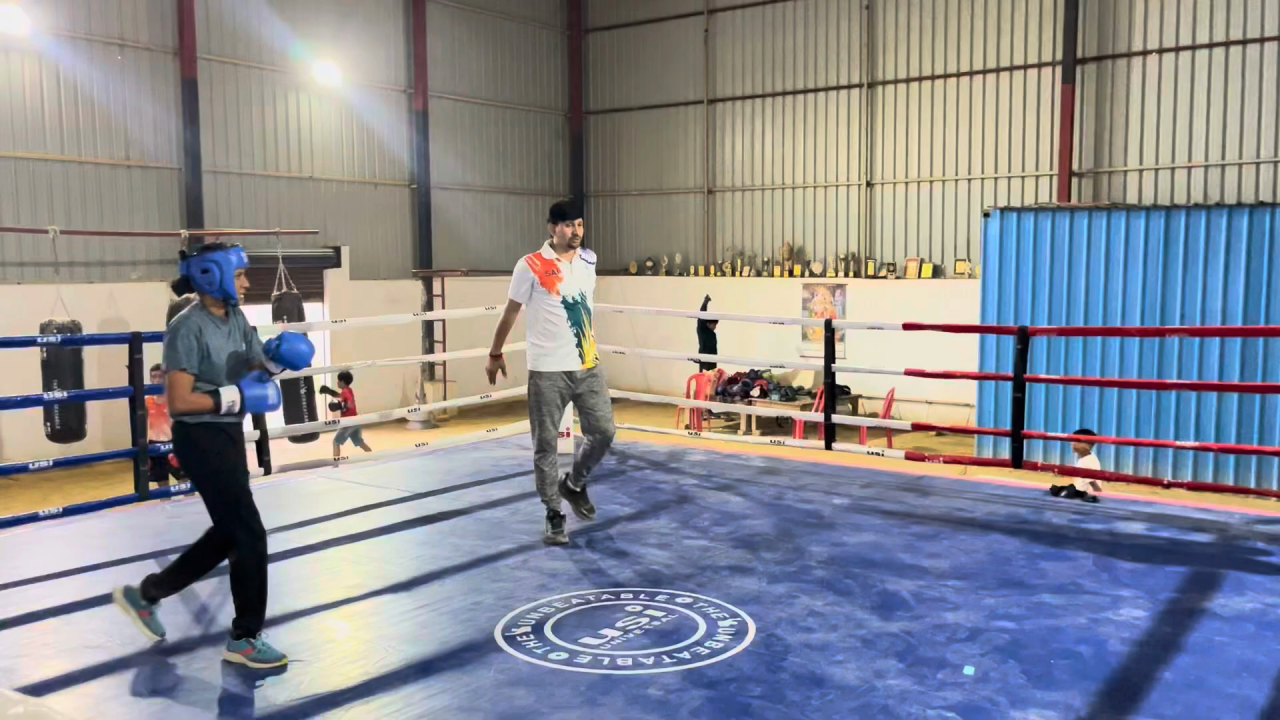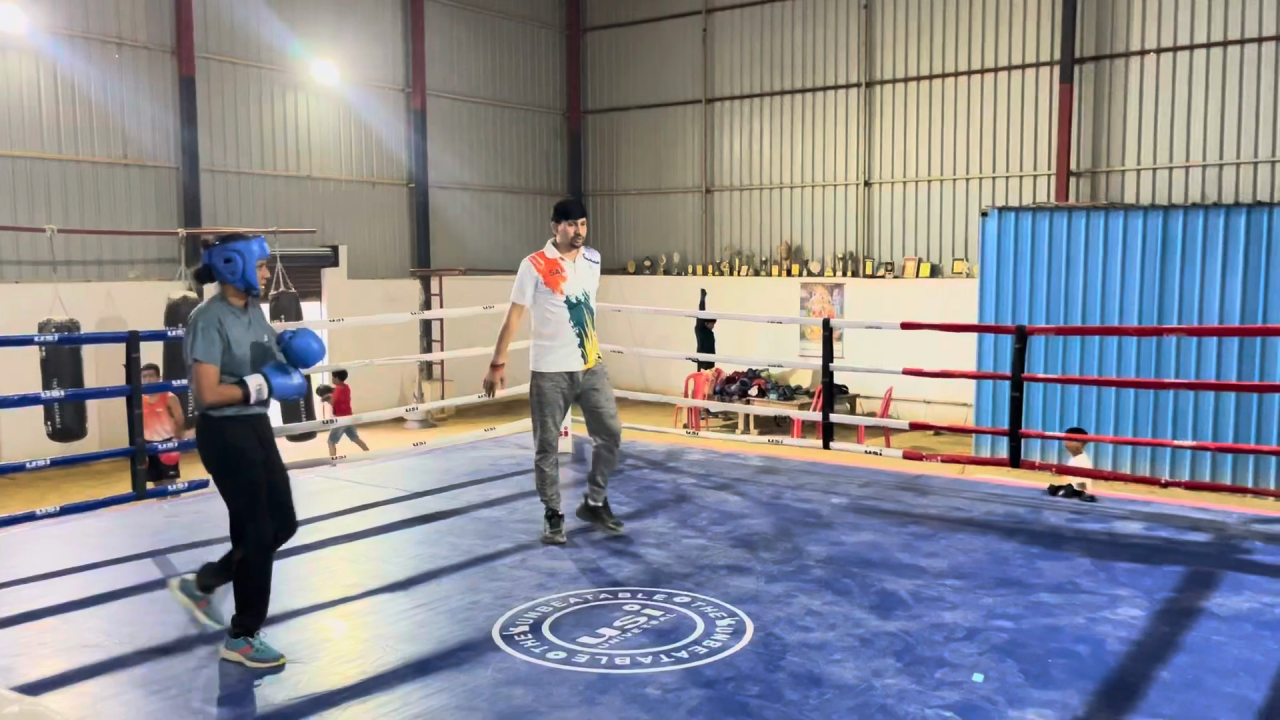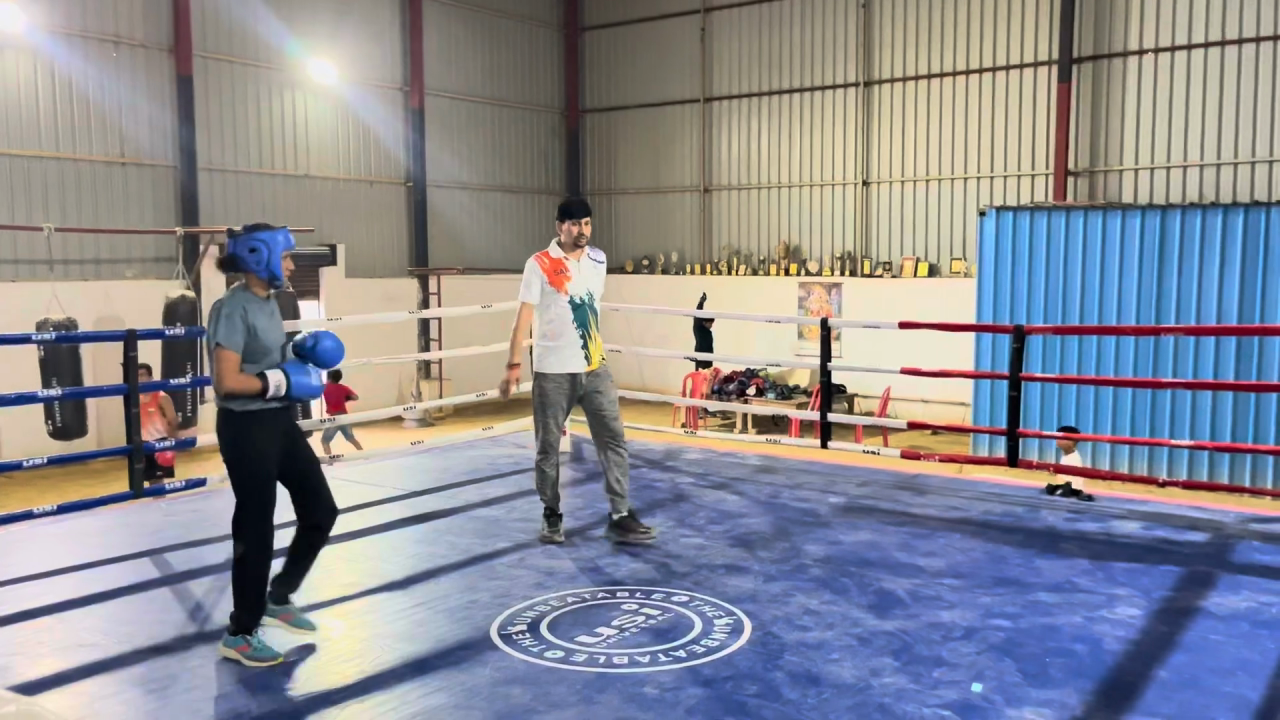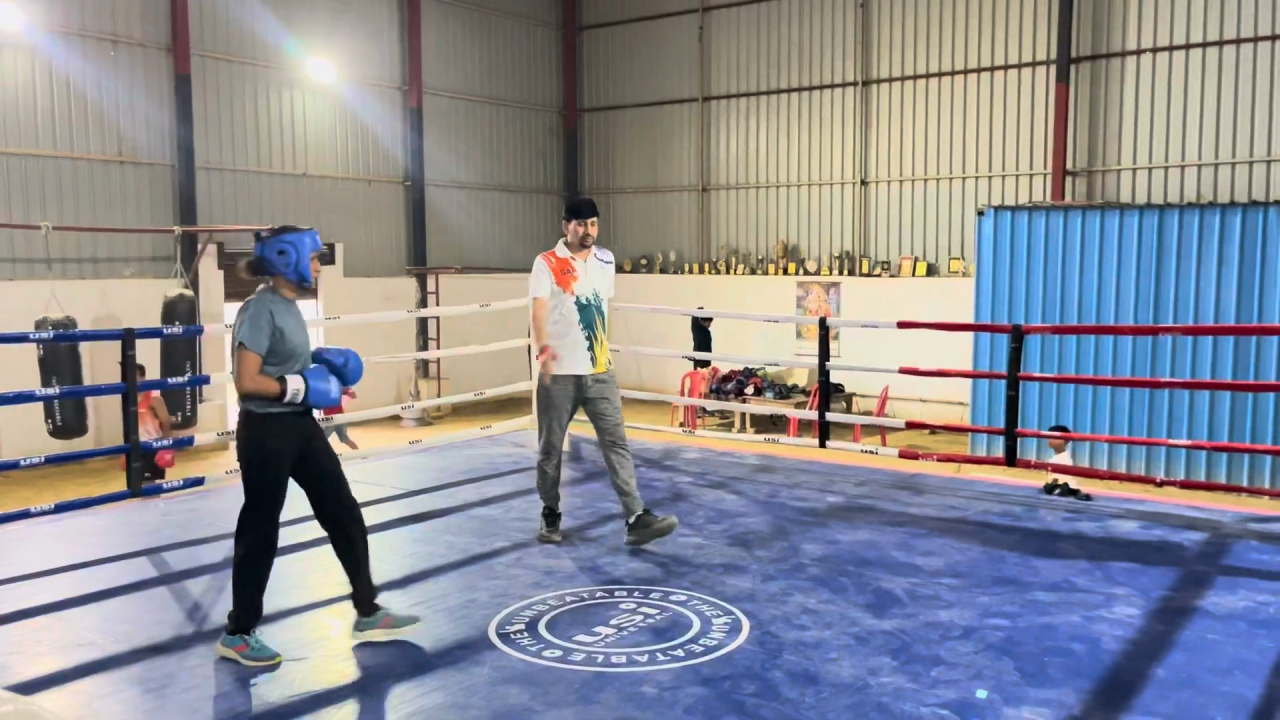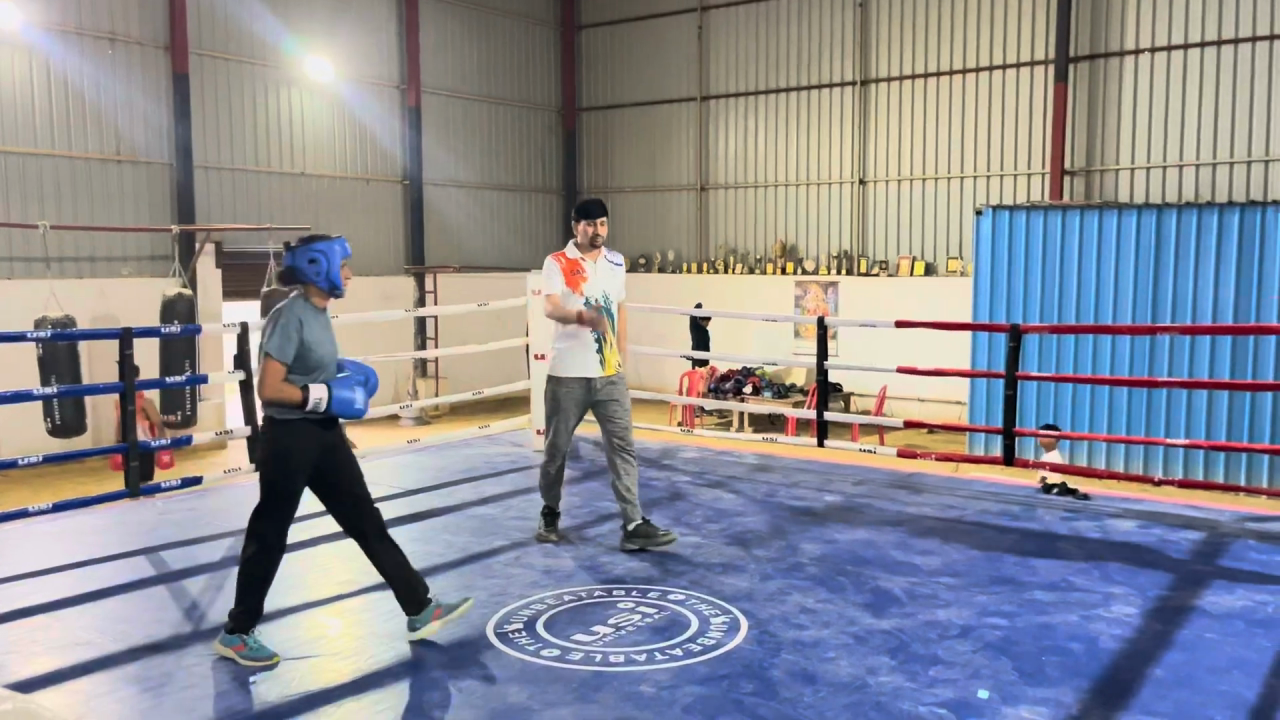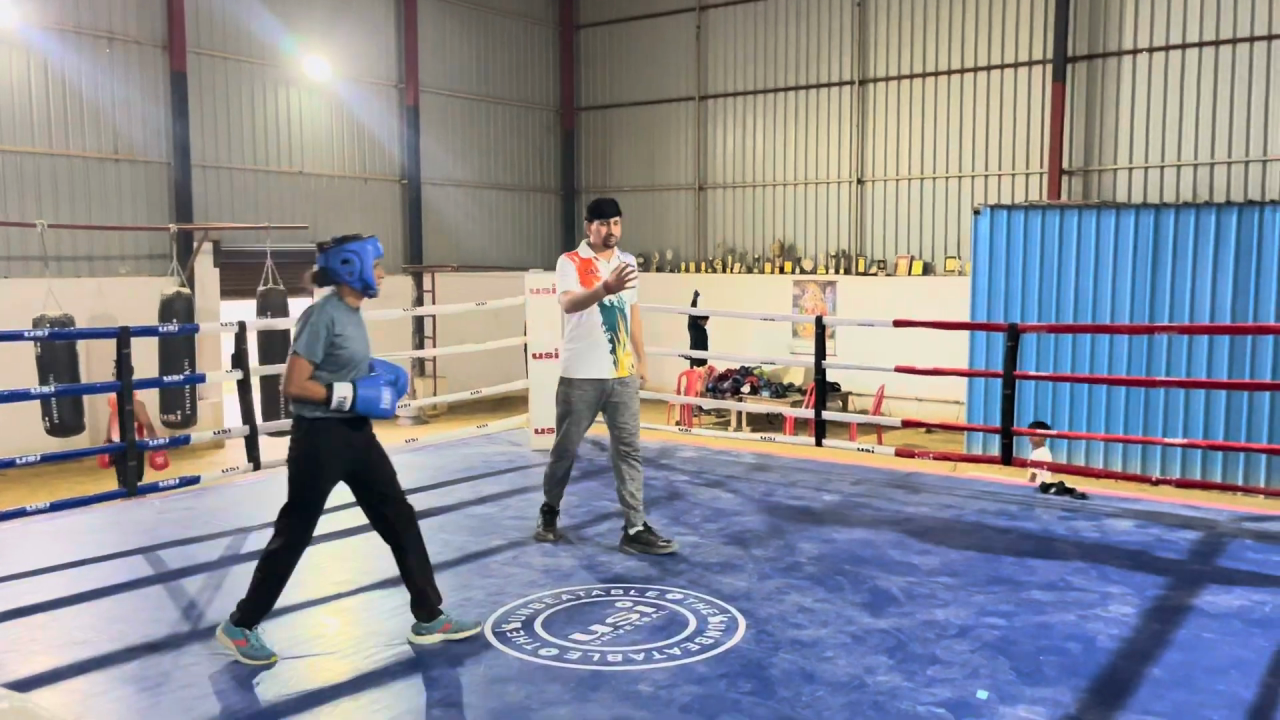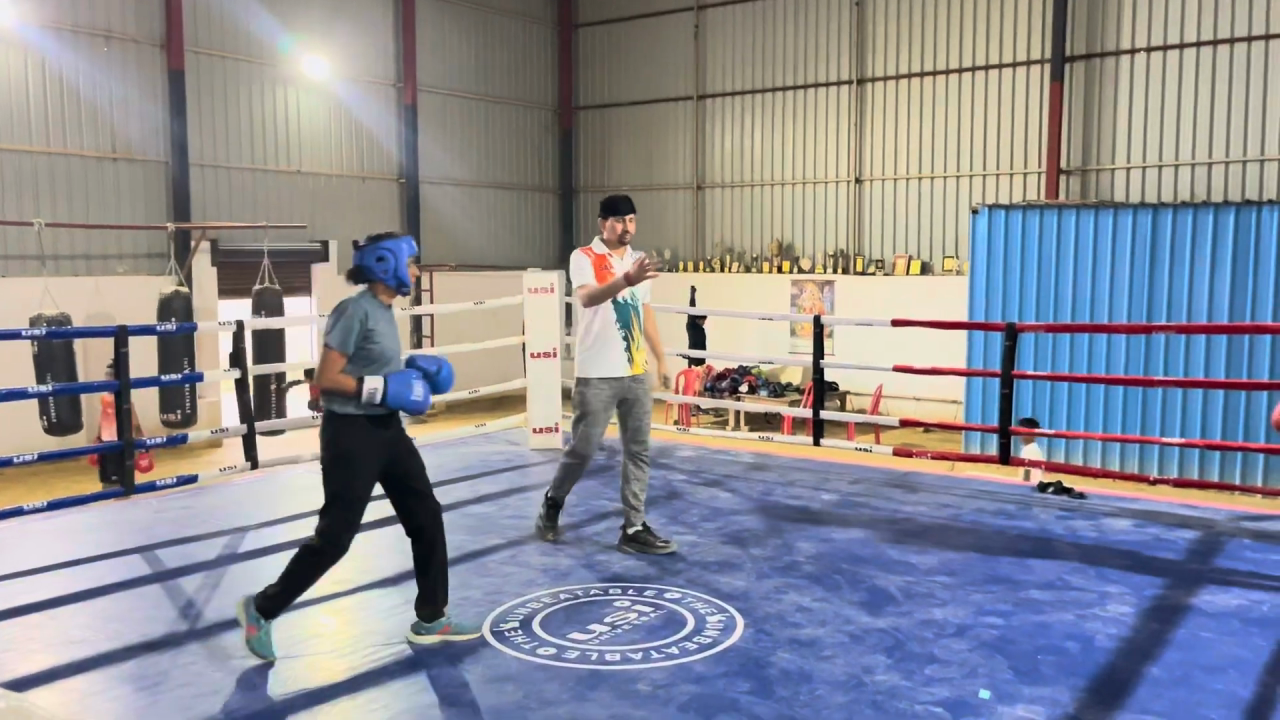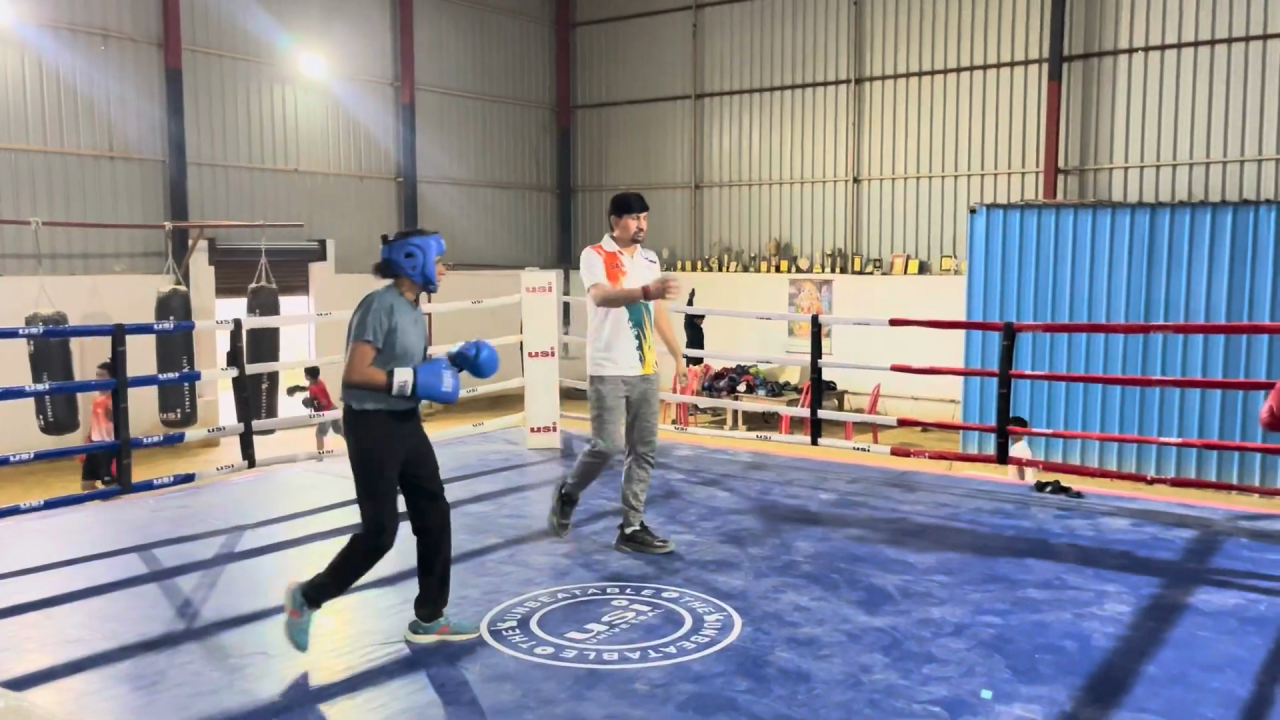
dt=0.1s
person 1, frame 1
left shoulder: (235, 321)
right shoulder: (186, 328)
left elbow: (260, 366)
right elbow: (179, 401)
left wrist: (282, 356)
right wrist: (237, 397)
left hip: (228, 436)
right hip: (200, 441)
left knee: (225, 535)
right knee: (247, 535)
left ankle: (143, 594)
right ankle: (245, 638)
person 1, frame 2
left shoulder: (253, 312)
right shoulder: (208, 319)
left elbow: (276, 359)
right elbow: (207, 394)
left wrist: (292, 351)
right wrist: (263, 386)
left hip: (255, 428)
right hip: (224, 434)
left knee: (281, 523)
right knee: (257, 530)
left ankle: (201, 583)
right ankle: (241, 637)
person 1, frame 3
left shoulder: (267, 304)
right shoulder: (232, 307)
right elbow: (225, 379)
left wrist: (304, 353)
right wrist: (285, 381)
left hip: (279, 422)
right hip: (247, 428)
left knee: (321, 511)
right knee: (254, 528)
left ankle: (278, 598)
right ankle: (240, 634)
person 1, frame 4
left shoulder: (289, 306)
right shoulder: (258, 310)
right elbow: (246, 382)
left wrist: (326, 364)
right wrist: (300, 387)
left hip: (300, 426)
right hip: (267, 431)
left knee: (345, 514)
right knee: (259, 530)
left ankle: (367, 612)
right ankle: (237, 634)
person 1, frame 5
left shoulder: (318, 315)
right shoulder: (289, 318)
right elbow: (270, 389)
left wrist: (345, 375)
right wrist: (326, 397)
left hip: (325, 435)
right hip: (287, 438)
left knee: (367, 521)
right knee: (270, 534)
left ankle: (419, 608)
right ankle: (236, 634)
person 1, frame 6
left shoulder: (352, 315)
right shoulder: (322, 316)
right elbow: (294, 385)
left wrist: (373, 377)
right wrist: (352, 396)
left hip: (354, 434)
right hip: (318, 437)
left knee: (399, 519)
right knee: (295, 533)
left ankle: (428, 618)
right ankle: (240, 625)
person 1, frame 7
left shoulder: (387, 312)
right shoulder: (354, 311)
right elbow: (326, 379)
left wrist: (413, 375)
right wrist: (384, 388)
left hip: (387, 428)
right hip: (350, 432)
left knee: (426, 517)
right knee: (336, 533)
left ankle: (430, 618)
right ankle: (262, 609)
person 1, frame 8
left shoulder: (414, 309)
right shoulder: (380, 305)
right elbow: (356, 374)
left wrist: (454, 364)
right wrist: (414, 381)
left hip: (405, 424)
right hip: (371, 427)
left knee: (433, 517)
right knee: (380, 530)
left ankle: (429, 617)
right ankle: (307, 596)
person 2, frame 1
left shoulder: (589, 261)
right shoulder: (530, 266)
right elbow: (511, 312)
right wrist: (496, 353)
left hip: (588, 365)
right hip: (547, 369)
left knee: (603, 432)
right knee: (546, 445)
left ankle: (574, 484)
right ankle: (555, 514)
person 2, frame 2
left shoulder: (593, 260)
right shoulder: (534, 265)
right elbow: (514, 316)
right wrist: (497, 363)
left hip: (590, 365)
right hip: (549, 369)
left knee: (610, 431)
right knee: (547, 445)
left ankle: (595, 502)
right ankle: (553, 514)
person 2, frame 3
left shoulder: (598, 260)
right shoulder: (538, 264)
right elbow: (525, 316)
right wrist: (512, 364)
left hip: (594, 367)
right hip: (552, 370)
left knee: (612, 436)
right knee: (548, 446)
left ankle: (622, 516)
right ankle: (552, 514)
person 2, frame 4
left shoulder: (606, 261)
right shoulder: (546, 263)
right elbow: (539, 310)
right wrist: (544, 349)
left hip: (599, 370)
right hip: (559, 372)
left knee: (615, 441)
right knee: (551, 447)
left ankle: (637, 519)
right ankle: (551, 515)
person 2, frame 5
left shoulder: (617, 263)
right shoulder: (557, 263)
right elbow: (551, 307)
left wrist: (620, 353)
right wrist: (580, 317)
left hip: (610, 372)
right hip: (567, 373)
left knee: (622, 446)
right knee: (557, 447)
left ankle: (634, 525)
right ankle: (550, 514)
person 2, frame 6
left shoulder: (628, 263)
right shoulder: (570, 263)
right elbow: (570, 304)
left wrist: (641, 359)
right wrist: (606, 288)
left hip: (622, 374)
right hip: (580, 375)
left knee: (629, 450)
right knee: (566, 448)
left ankle: (634, 529)
right ankle: (550, 510)
person 2, frame 7
left shoulder: (639, 260)
right shoulder: (583, 258)
right elbow: (588, 296)
left wrist: (660, 358)
right wrist: (626, 281)
left hip: (635, 372)
right hip: (595, 373)
left knee: (638, 450)
right knee: (584, 447)
left ankle: (633, 527)
right ankle: (553, 503)
person 2, frame 8
left shoulder: (650, 260)
right shoulder: (594, 256)
right elbow: (601, 297)
left wrist: (678, 355)
right wrist: (643, 292)
left hip: (646, 371)
right hip: (607, 371)
left knee: (644, 450)
right knee: (607, 446)
left ankle: (632, 527)
right ankle: (567, 494)
